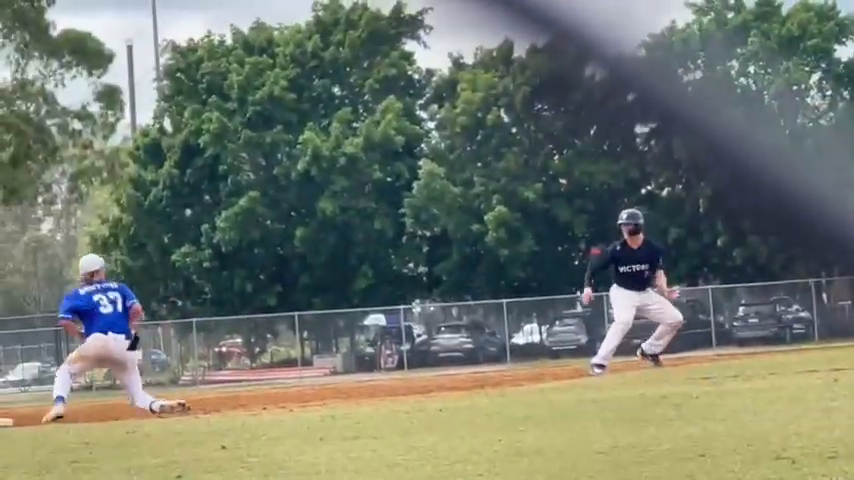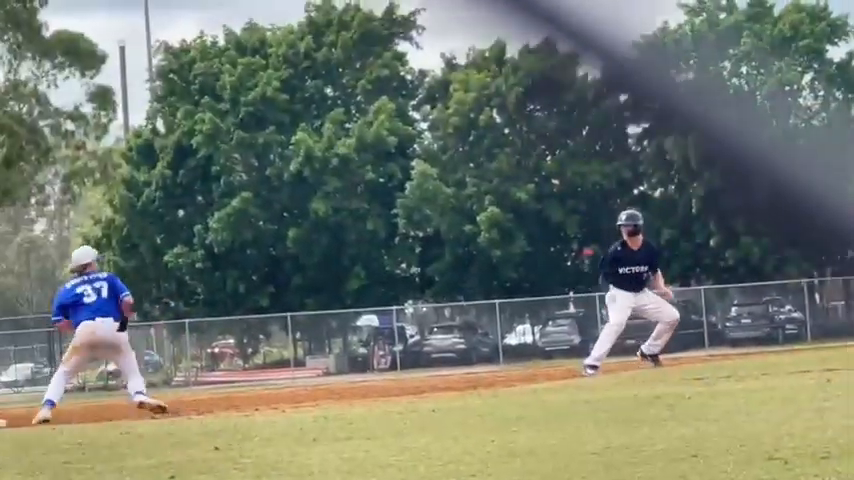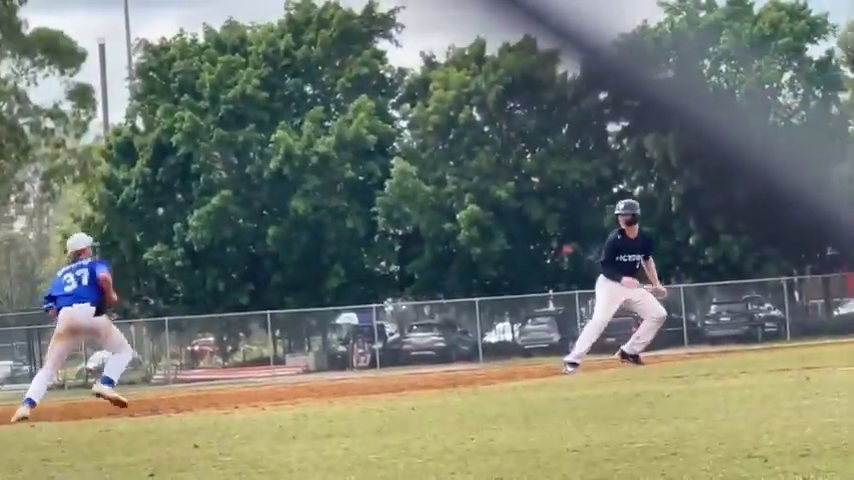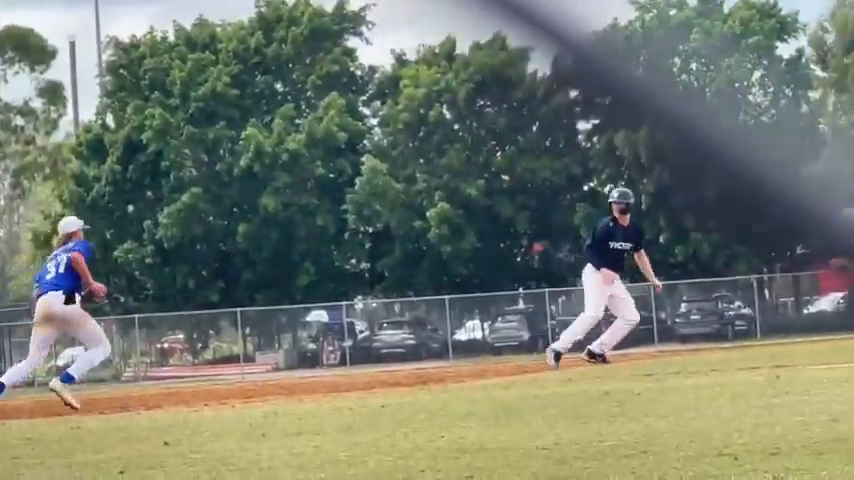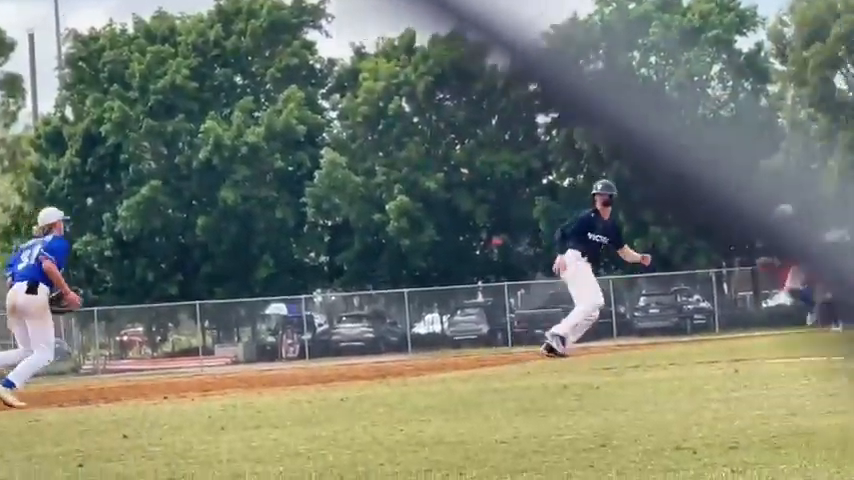
dt=0.1s
person 1, frame 1
left shoulder: (75, 295)
right shoulder: (119, 288)
left elbow: (64, 321)
right elbow: (136, 310)
left wrist: (80, 334)
left hip: (98, 342)
right hip: (124, 348)
left knee: (65, 371)
right knee: (138, 396)
left ankle: (59, 403)
right ankle: (156, 404)
person 1, frame 2
left shoulder: (66, 289)
right shoulder: (109, 278)
left elbow: (58, 322)
right elbow: (128, 302)
right wrist: (124, 317)
left hip: (86, 331)
right hip: (114, 330)
left knee: (63, 373)
right knee: (131, 372)
right ankle: (139, 396)
person 1, frame 3
left shoulder: (61, 274)
right shoulder: (96, 263)
left elbow: (51, 309)
right elbow: (104, 277)
right wrist: (111, 295)
left hip: (67, 317)
right hip: (93, 315)
left knee: (49, 369)
right knee: (124, 351)
right ankle: (105, 384)
person 1, frame 4
left shoulder: (52, 256)
right shoulder: (82, 245)
left elbow: (38, 288)
right elbow: (75, 256)
right wrist: (91, 284)
left hip: (43, 305)
right hip: (67, 304)
left knee: (33, 361)
right knee: (101, 346)
right ankle: (63, 382)
person 1, frame 5
left shoulder: (25, 246)
right shoulder: (57, 241)
right elbow: (48, 265)
right wrist: (68, 293)
right hip: (34, 295)
left knee: (26, 352)
right knee: (44, 355)
person 2, frame 1
left shoulder: (652, 249)
right shoulder: (615, 250)
left elbow: (658, 273)
right elbow: (594, 266)
left wrist: (664, 289)
right wrist: (587, 286)
left hip: (645, 293)
right hip: (622, 292)
left knee: (675, 318)
right knee: (623, 321)
left ankle: (649, 350)
right ankle: (599, 361)
person 2, frame 2
left shoulder: (650, 249)
right shoulder: (616, 250)
left elbow: (655, 272)
right elbow: (604, 273)
left wrist: (663, 289)
right wrist: (609, 290)
left hip: (641, 293)
right hip: (619, 293)
left knee: (672, 317)
right knee: (616, 322)
left ankle: (649, 350)
right ankle: (592, 362)
person 2, frame 3
left shoulder: (645, 239)
right shoulder: (615, 239)
left elbow: (647, 260)
right elbow: (605, 265)
left wrist: (657, 284)
right wrist: (623, 278)
left hip: (630, 286)
right hip: (609, 284)
left knee: (659, 314)
right knee: (600, 319)
left ankle: (629, 351)
right ankle: (573, 358)
person 2, frame 4
left shoulder: (635, 230)
right shoulder: (606, 225)
left elbow: (640, 254)
right elbow: (589, 249)
left wrist: (652, 278)
right wrist: (604, 270)
left hip: (613, 279)
right hip: (596, 274)
left knee: (631, 318)
right knee: (593, 314)
left ankle: (596, 350)
right ankle: (558, 348)
person 2, frame 5
left shoulder: (613, 227)
right shoulder: (588, 216)
left elbow: (623, 251)
right elbow: (561, 232)
left wrist: (640, 258)
right wrist: (560, 256)
left hip: (585, 266)
right hip: (573, 260)
left knee: (591, 312)
right knee: (594, 301)
left ankle: (553, 344)
right ankle: (558, 334)
